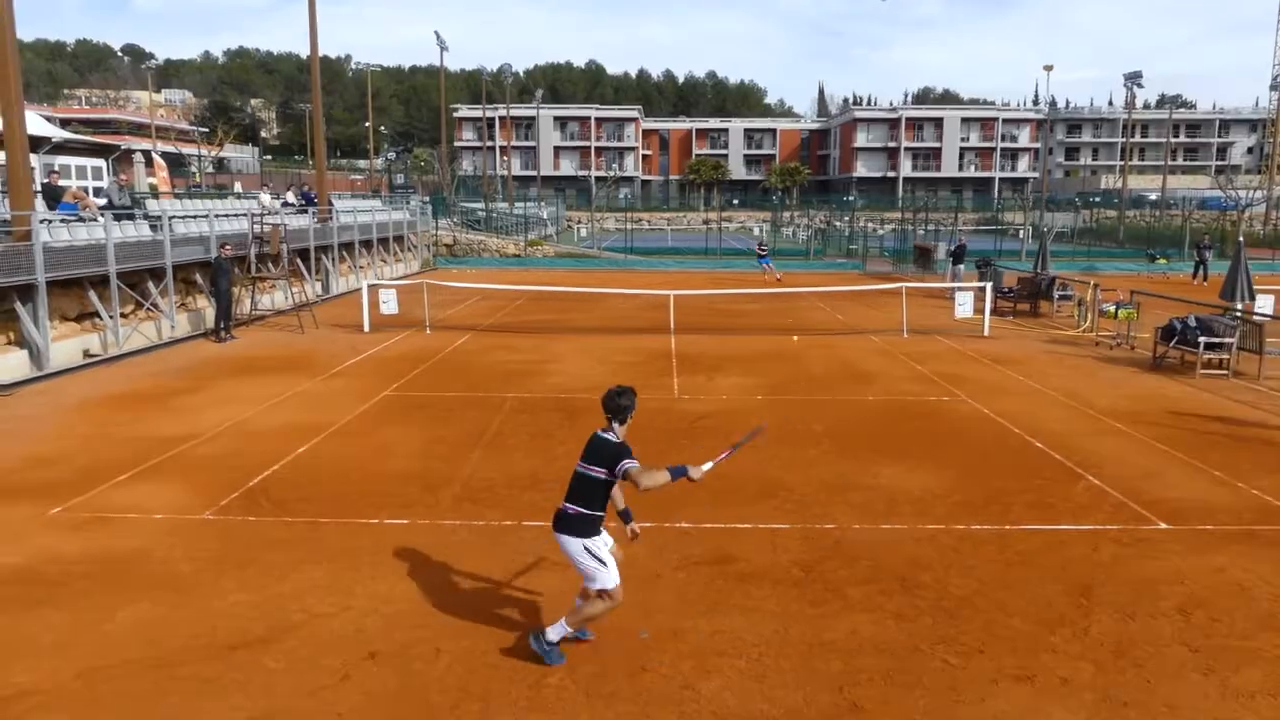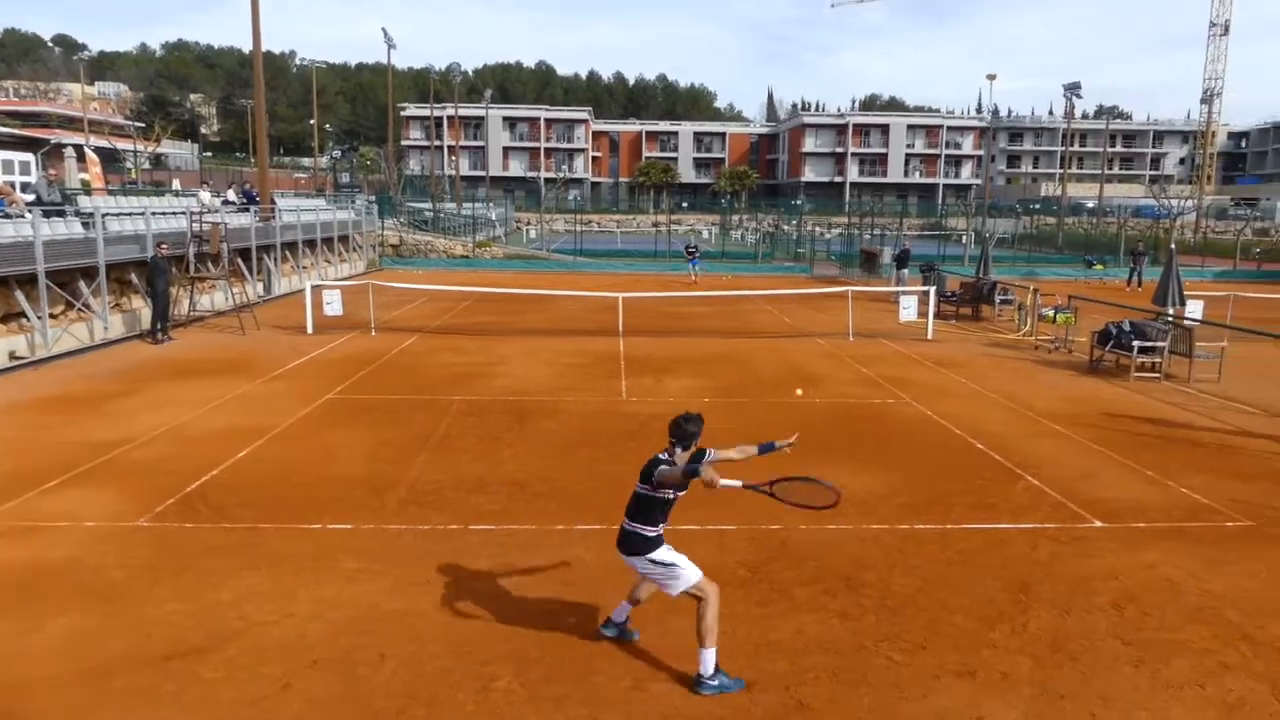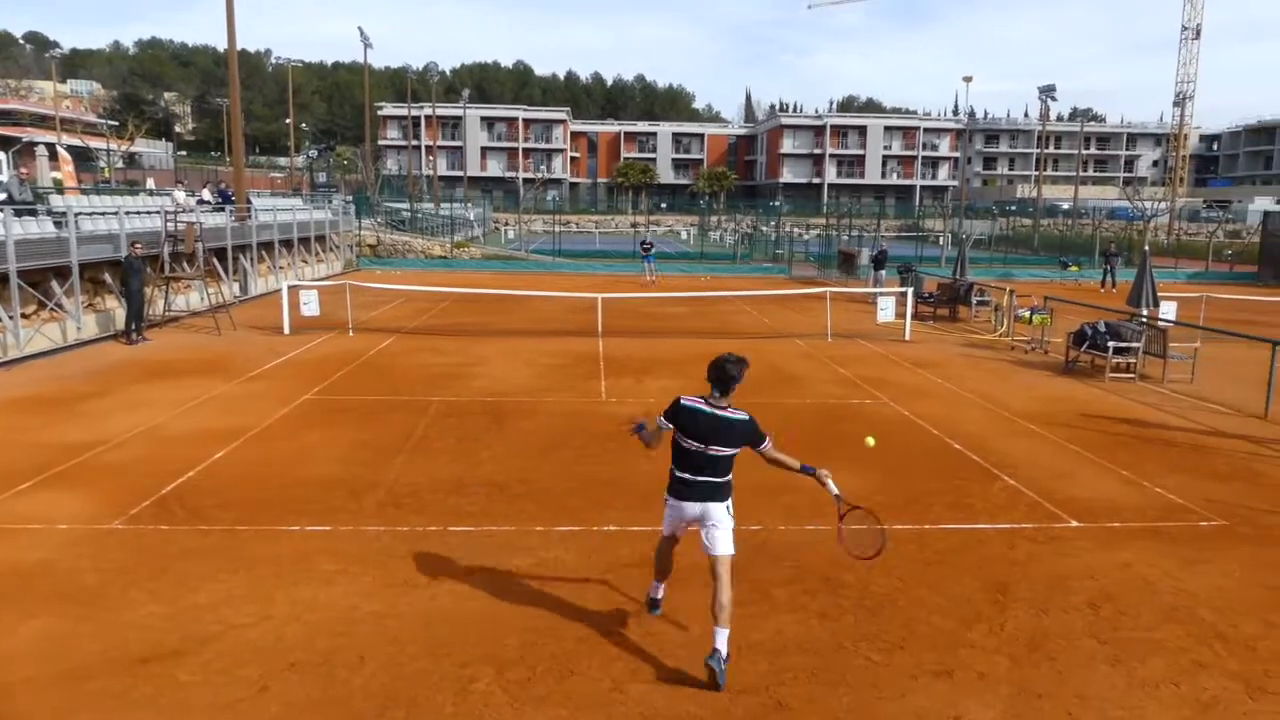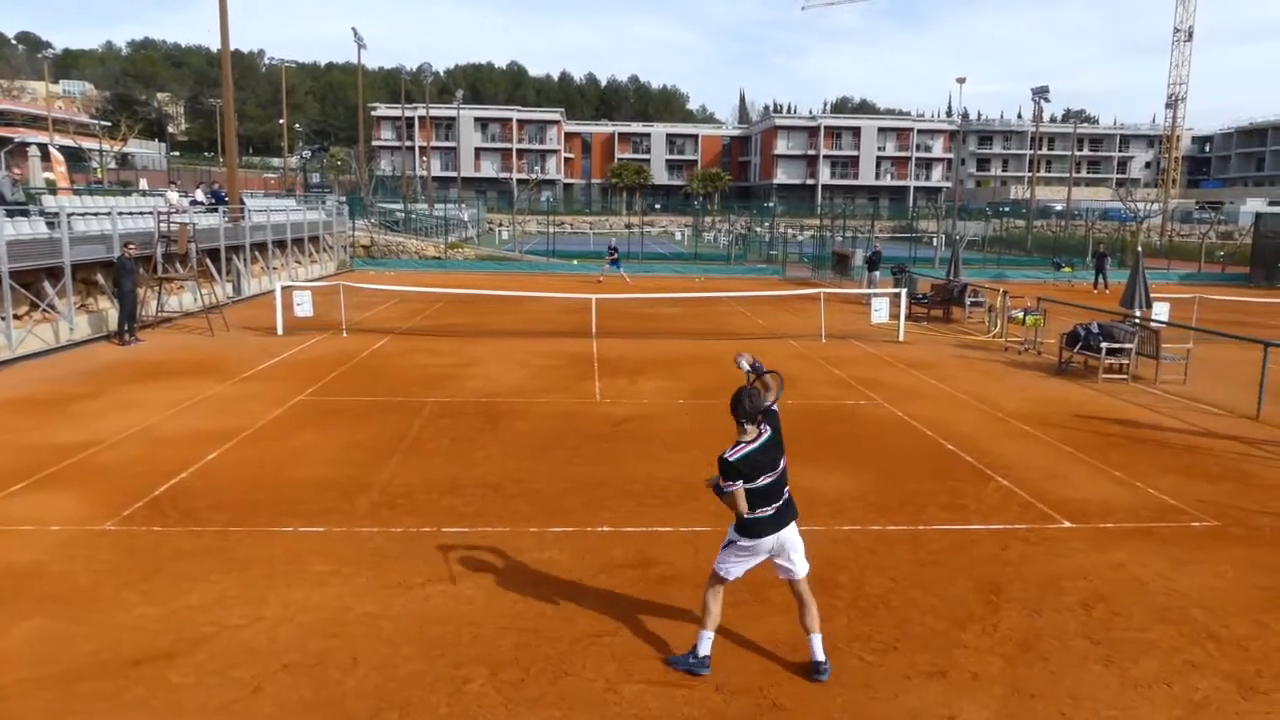
dt=0.3s
person 1, frame 1
left shoulder: (603, 439)
right shoulder: (616, 447)
right elbow: (643, 482)
left wrist: (627, 517)
right wrist: (684, 471)
left hip: (582, 524)
right hip: (578, 533)
left knee: (611, 559)
right knee: (612, 596)
left ankle: (573, 623)
right ankle: (548, 639)
person 1, frame 2
left shoulder: (686, 462)
right shoulder: (659, 466)
left elbow: (732, 453)
right elbow: (670, 477)
left wrist: (772, 446)
right wrist: (697, 472)
left hip: (643, 543)
right hip: (642, 548)
left knee: (662, 575)
right knee: (709, 594)
left ankle: (614, 623)
right ankle: (708, 675)
person 1, frame 3
left shoulder: (682, 406)
right shoulder: (743, 422)
left elbow: (650, 442)
right elbow: (778, 458)
left wrist: (640, 427)
right wrist: (814, 472)
left hip: (679, 498)
right hip: (713, 503)
left knee: (668, 540)
right knee: (721, 577)
left ankle: (655, 596)
right ankle: (719, 653)
person 1, frame 4
left shoulder: (730, 460)
right shoulder: (773, 432)
left elbow: (740, 511)
right elbow: (773, 390)
left wrist: (718, 488)
right wrist: (755, 367)
left hip: (751, 535)
right hip: (785, 527)
left knee: (714, 585)
right knee: (802, 590)
left ankle: (700, 657)
right ankle: (819, 661)
